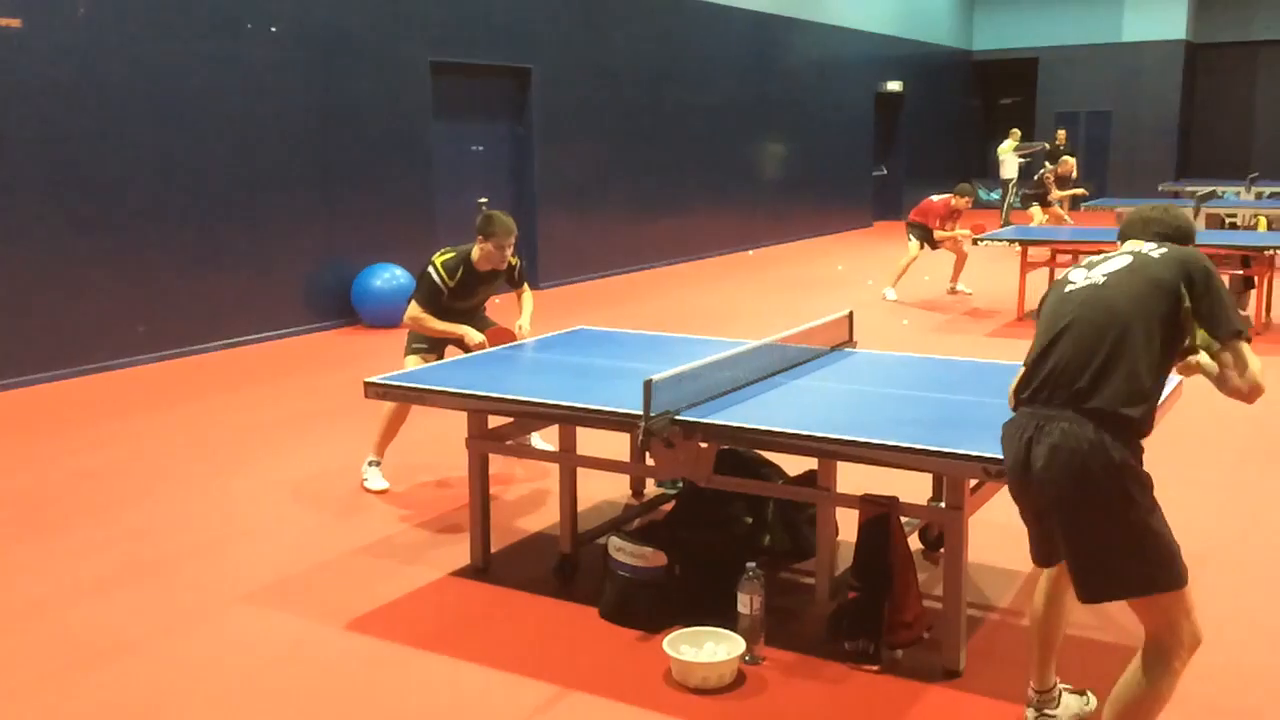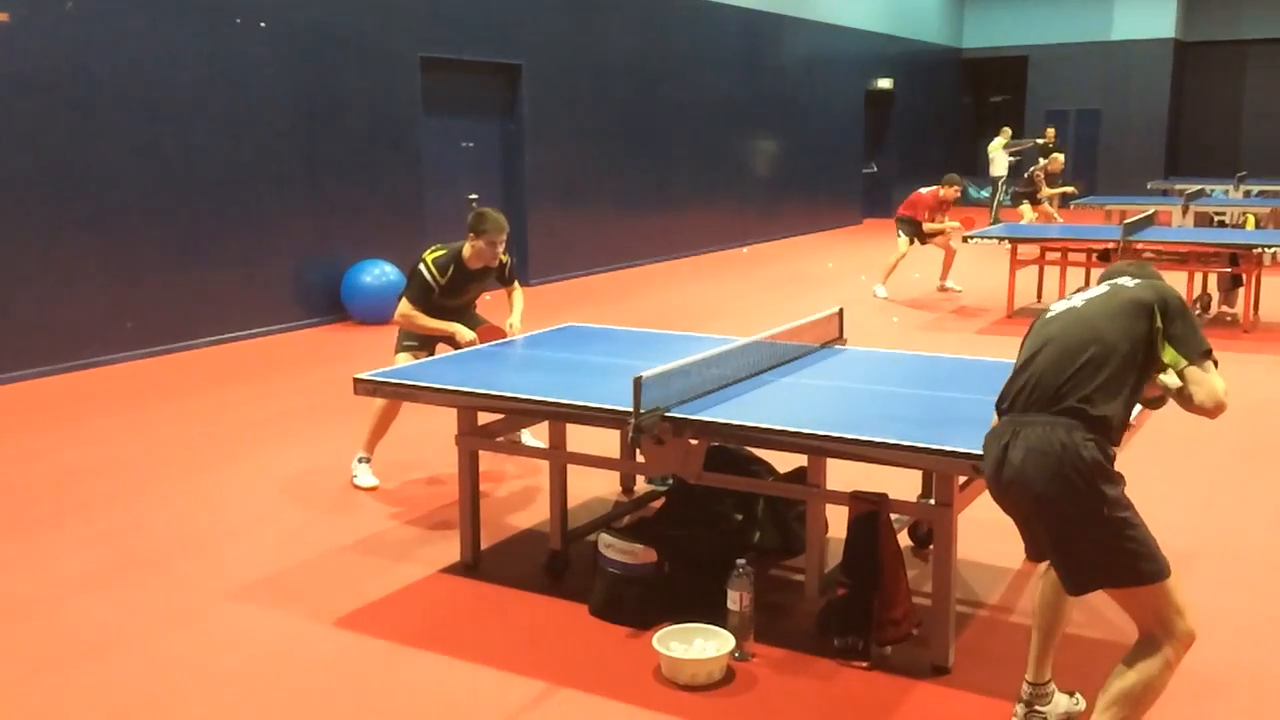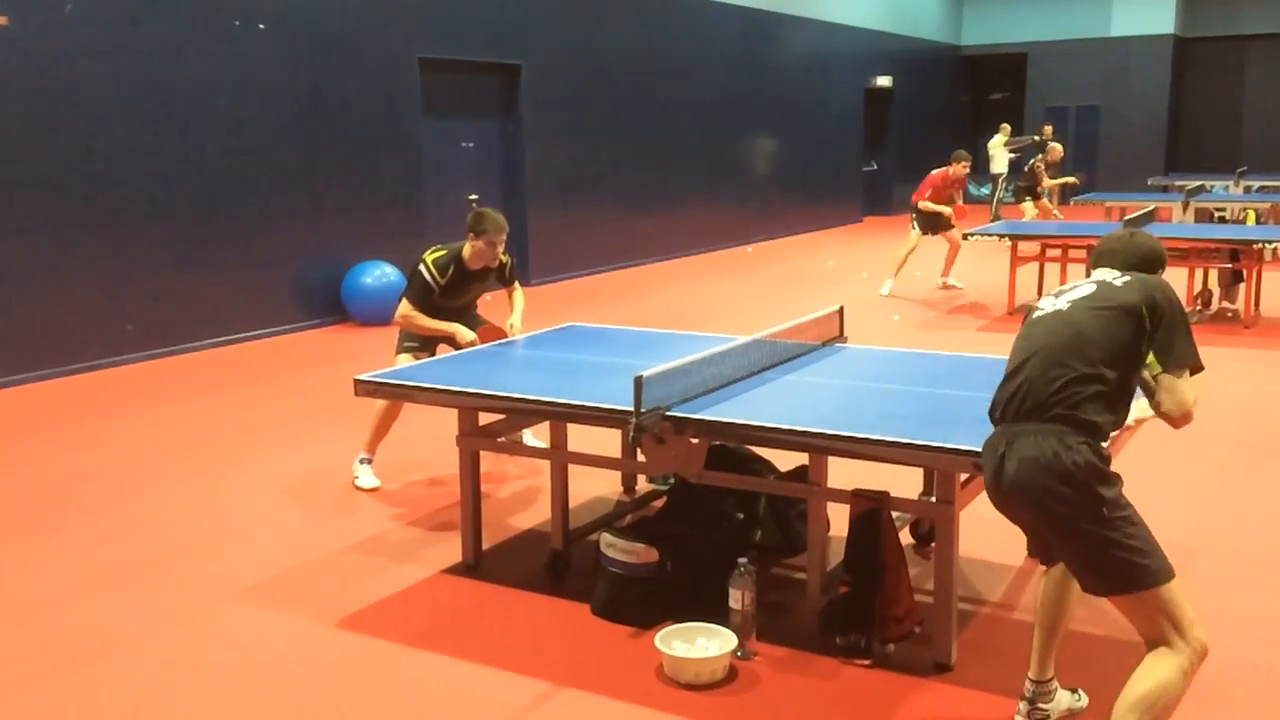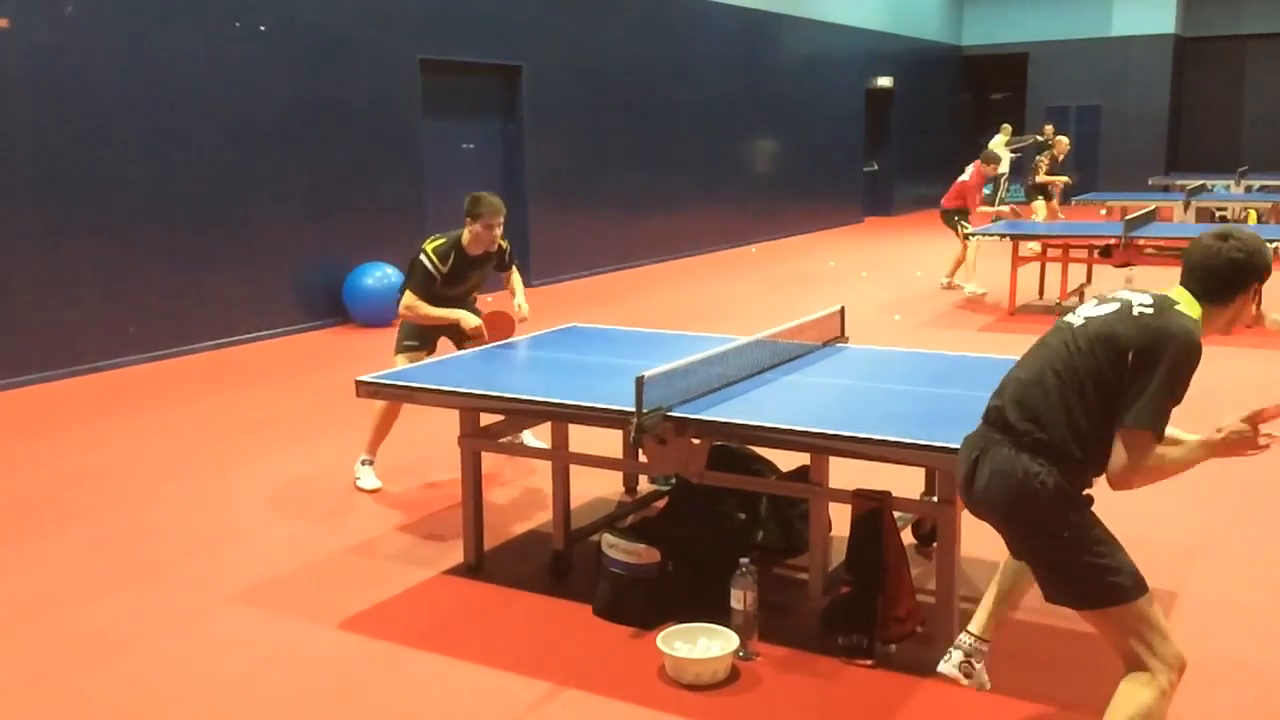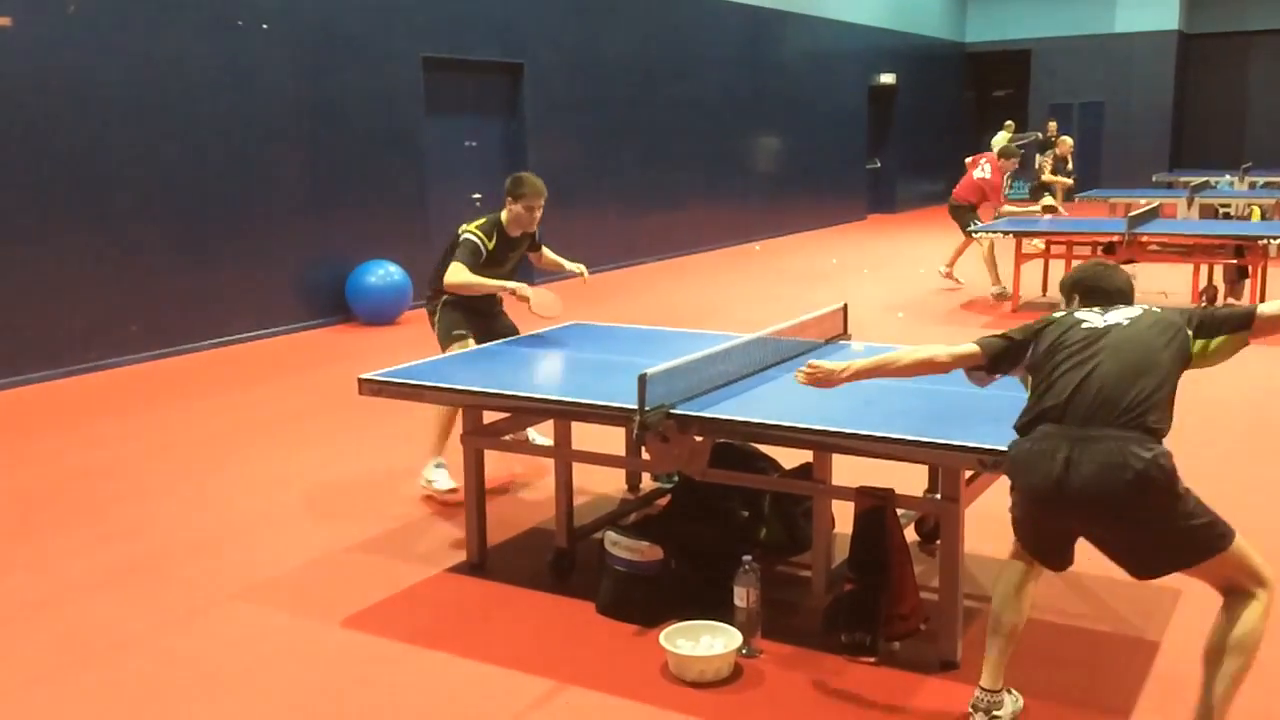
dt=0.5s
person 1, frame 1
left shoulder: (1076, 273)
right shoulder: (1186, 264)
right elbow: (1247, 384)
right wrist: (1197, 360)
left hip: (1023, 443)
right hip: (1091, 453)
left knee: (1061, 564)
right knee: (1174, 638)
person 1, frame 2
left shoulder: (1061, 308)
right shoulder: (1158, 295)
right elbow: (1211, 400)
right wrist: (1163, 381)
left hip: (1003, 453)
right hip: (1064, 457)
left knee: (1065, 552)
right knee: (1169, 634)
person 1, frame 3
left shoulder: (1053, 300)
right shoulder: (1153, 295)
right elbow: (1177, 411)
right wrist: (1147, 371)
left hip: (1002, 460)
right hip: (1060, 462)
left knee: (1066, 556)
right knee: (1183, 645)
person 1, frame 4
left shoulder: (1123, 302)
right shoulder: (1175, 334)
right elbow: (1124, 471)
left wrist: (1200, 441)
right wrist: (1208, 449)
left hip: (979, 458)
right hip: (1029, 480)
left knee: (1041, 543)
right knee: (1159, 663)
left ankle: (972, 649)
person 1, frame 5
left shoulder: (1049, 328)
right shoulder: (1173, 320)
left elbow: (940, 356)
right elbow: (1272, 313)
left wrist: (845, 370)
left hip: (1040, 462)
right hip: (1128, 468)
left knee: (1026, 559)
right knee: (1249, 587)
person 2, frame 1
left shoulder: (509, 262)
right shoulder: (446, 267)
left elbow: (524, 291)
right elbow: (412, 318)
left wrist: (524, 318)
right wrist: (461, 332)
left hip: (472, 319)
right hip: (431, 323)
left ankle: (524, 433)
right ankle: (374, 462)
person 2, frame 2
left shoulder: (500, 260)
right shoulder: (437, 264)
left elbow: (514, 289)
right elbow: (403, 315)
left wrist: (515, 316)
right wrist: (453, 330)
left hip: (463, 317)
right hip: (421, 320)
left ankle: (514, 430)
right ankle: (363, 459)
person 2, frame 3
left shoulder: (500, 261)
right shoulder: (437, 264)
left elbow: (515, 289)
right elbow: (403, 316)
left wrist: (515, 316)
right wrist: (453, 330)
left hip: (464, 317)
right hip: (422, 321)
left ankle: (515, 430)
right ankle: (365, 459)
person 2, frame 4
left shoulder: (498, 247)
right shoulder: (437, 254)
left elbow: (511, 274)
right elbow: (407, 308)
left wrist: (519, 297)
right wrist: (457, 316)
left hip: (462, 309)
right hip: (423, 313)
left ankle: (516, 432)
right ankle: (366, 460)
person 2, frame 5
left shoulder: (526, 231)
right shoulder: (478, 235)
left elbow: (538, 254)
right elbow: (452, 281)
left wrist: (567, 265)
right wrist: (507, 286)
left hip: (486, 305)
right hip: (451, 303)
left ankle: (520, 431)
right ankle: (436, 464)
